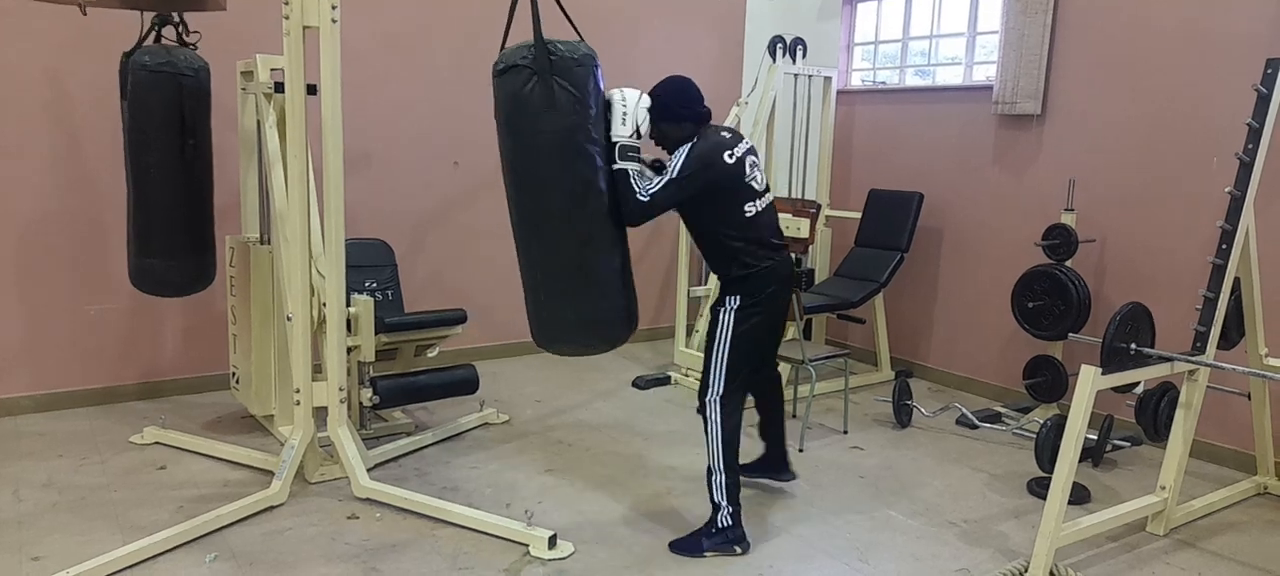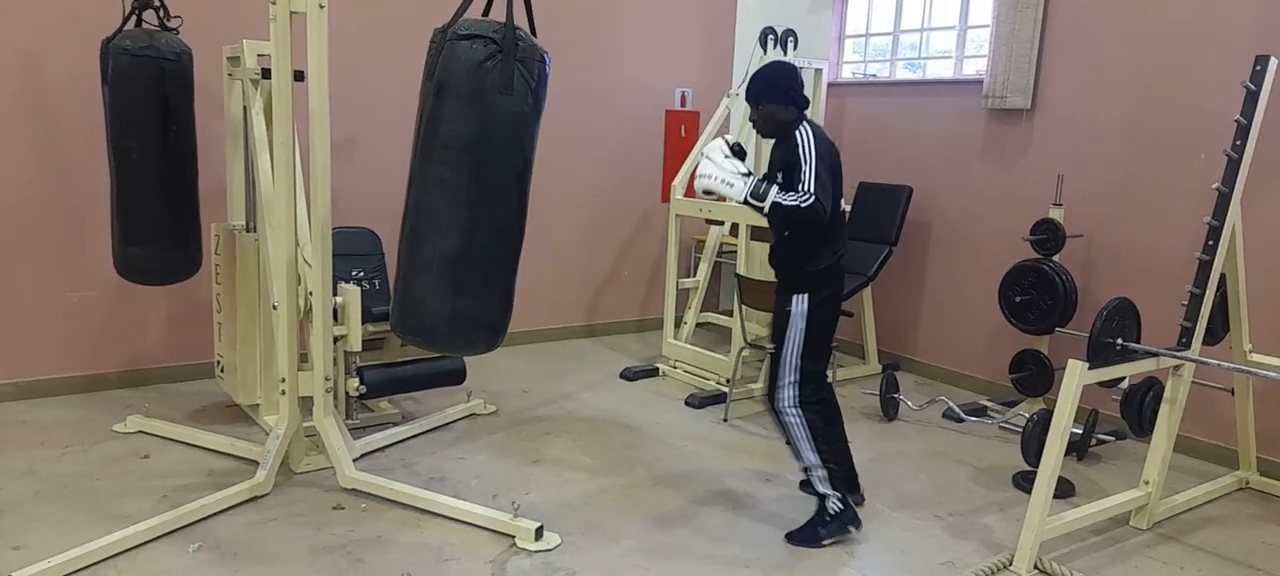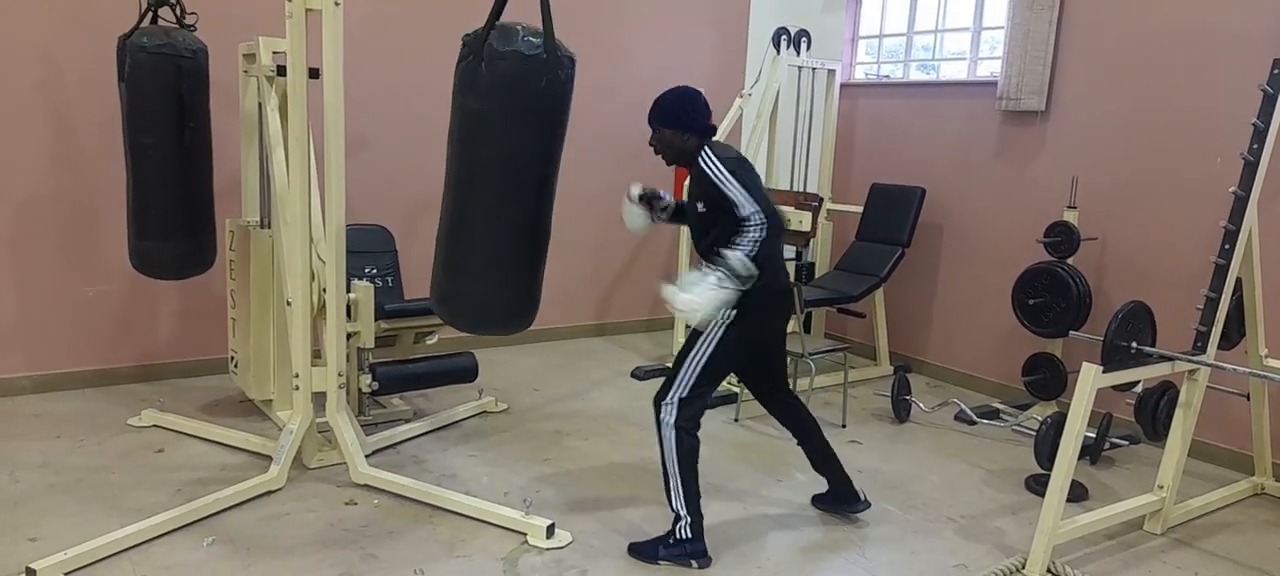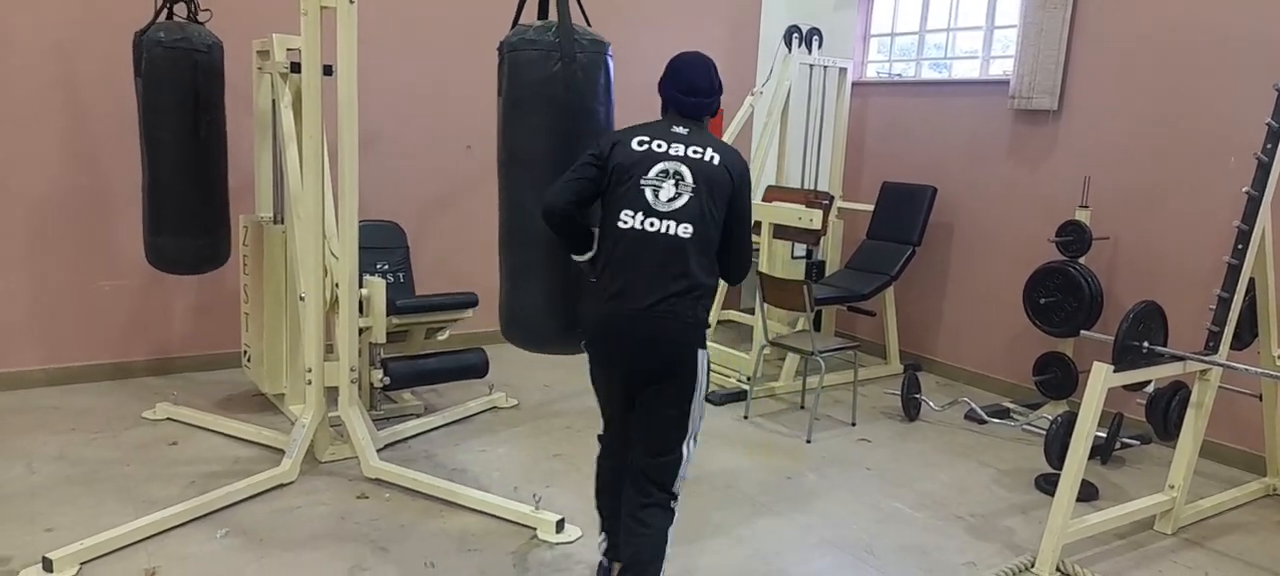
dt=1s
person 1, frame 1
left shoulder: (696, 156)
right shoulder: (728, 139)
left elbow: (635, 210)
left wrist: (625, 146)
right wrist: (647, 165)
left hip: (747, 286)
right hip: (773, 274)
left knee: (718, 397)
right knee: (760, 368)
left ankle: (726, 526)
right ankle: (775, 458)
person 1, frame 2
left shoulder: (807, 141)
right shoulder: (788, 141)
left elbow: (813, 209)
right elbow: (782, 199)
left wrist: (747, 187)
right wrist: (736, 173)
left hip: (810, 285)
right hip: (801, 279)
left knee: (787, 394)
right knee: (810, 382)
left ankle: (836, 509)
right ankle: (842, 481)
person 1, frame 3
left shoulder: (710, 161)
right shoulder: (714, 161)
left elbow: (755, 222)
left wrist: (716, 286)
right wrist: (662, 206)
left hip: (745, 308)
right hip: (772, 298)
left knee: (674, 408)
right knee: (775, 394)
left ankle: (687, 539)
right ankle: (843, 490)
person 1, frame 4
left shoulder: (620, 144)
right shoulder: (730, 164)
left elbow: (557, 206)
right elbow: (737, 267)
left hip: (611, 325)
right hip: (680, 334)
left knee: (619, 446)
right knee: (657, 481)
